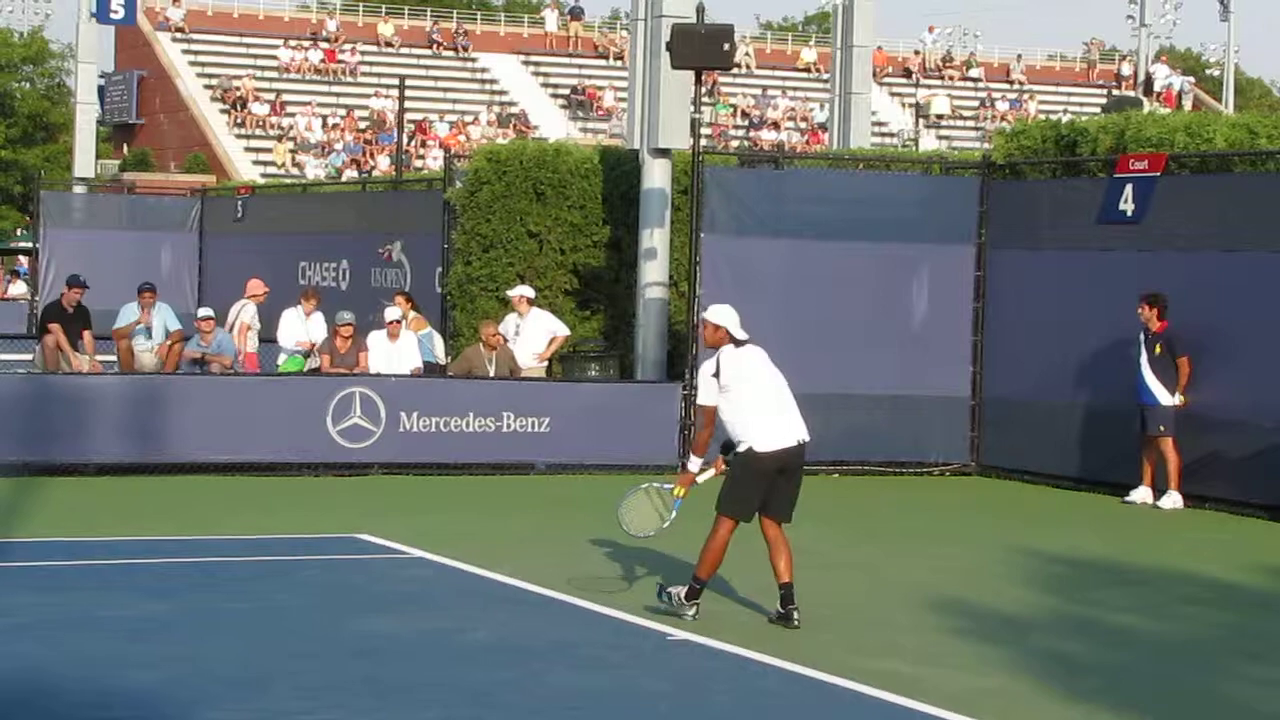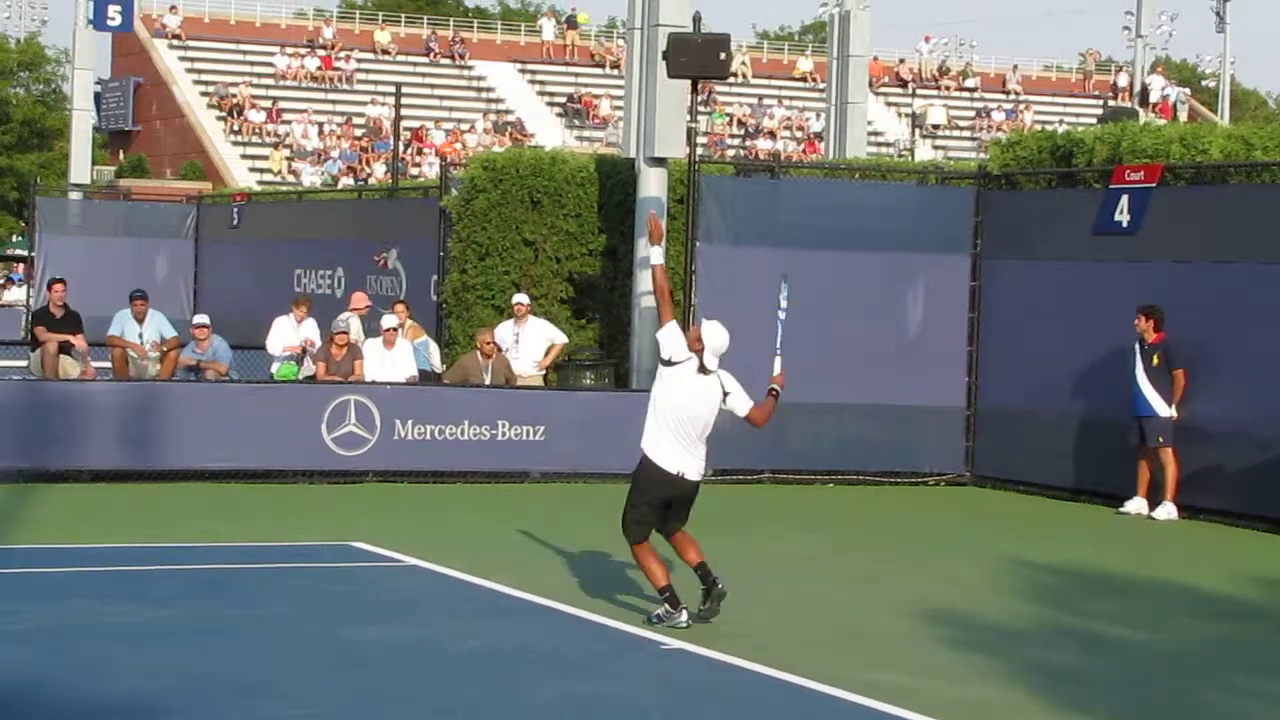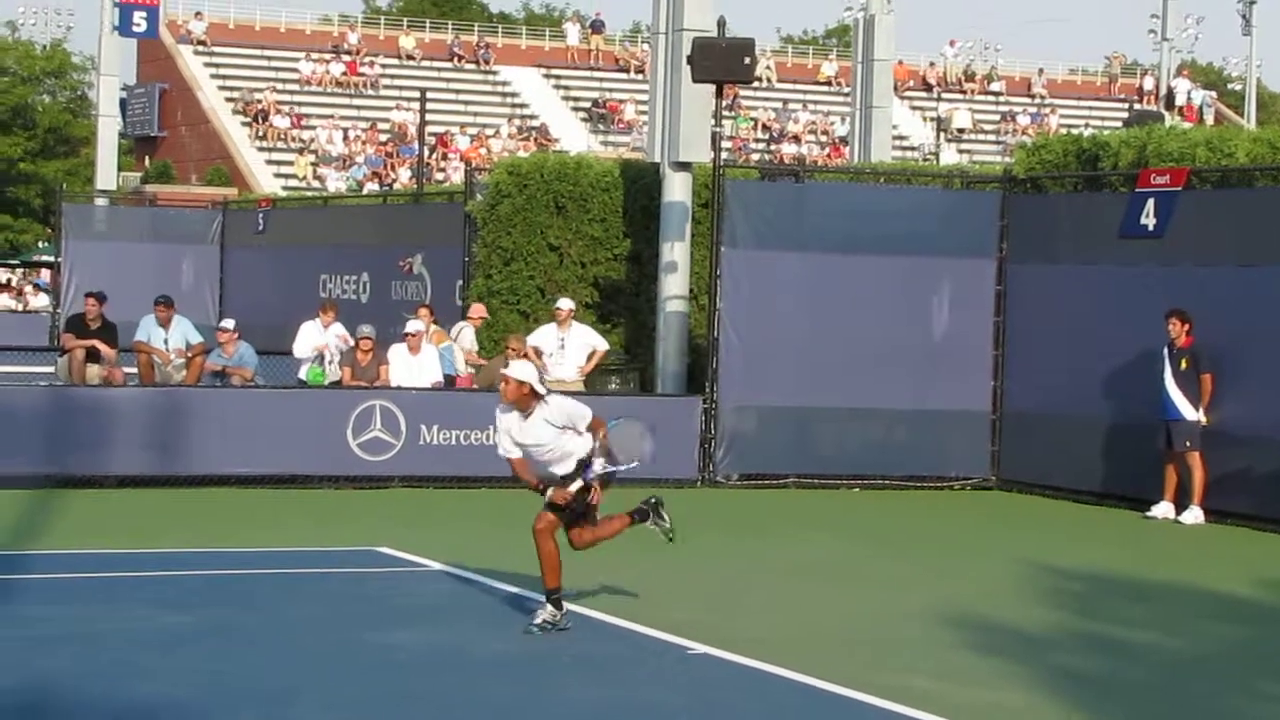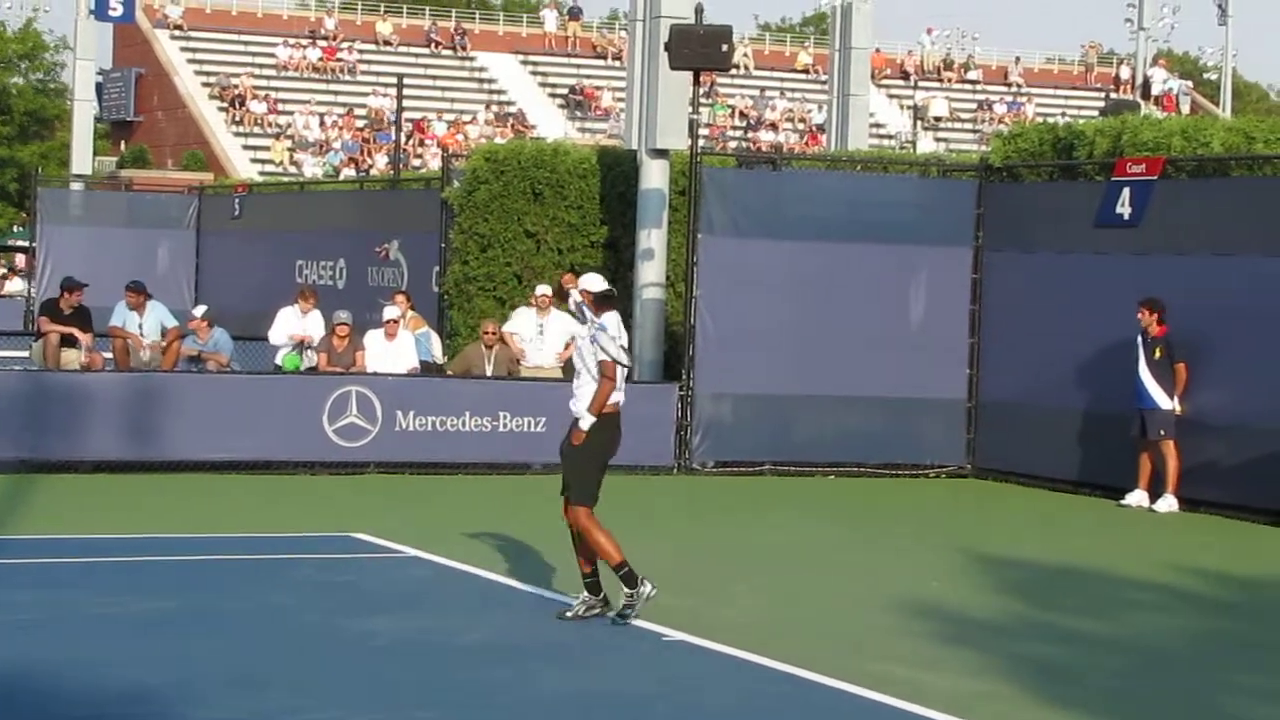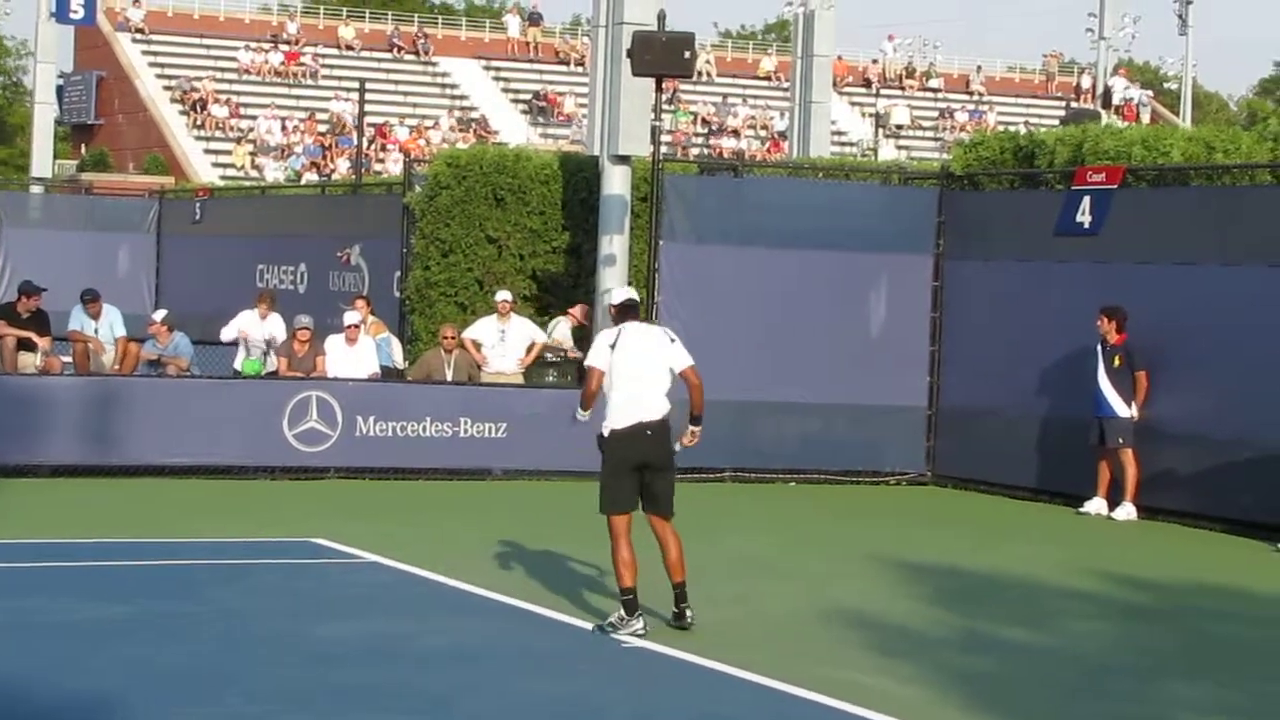
dt=1s
person 1, frame 1
left shoulder: (711, 367)
right shoulder: (757, 353)
left elbow: (707, 425)
left wrist: (691, 468)
left hip: (761, 451)
right hip: (793, 446)
left knee: (725, 523)
right knee: (772, 525)
left ankle: (689, 598)
right ankle: (788, 606)
person 1, frame 2
left shoulder: (675, 359)
right shoulder: (722, 383)
left elbow: (663, 297)
right elbow: (759, 419)
left wrist: (656, 248)
right wrist: (775, 390)
left hip: (656, 469)
right hip: (689, 476)
left knee: (638, 540)
right knee: (673, 532)
left ankle: (673, 607)
right ankle: (710, 582)
person 1, frame 3
left shoulder: (558, 406)
right shoulder: (504, 416)
left elbow: (599, 427)
right elbow: (518, 466)
left wrist: (596, 473)
right wrist: (547, 489)
left hip: (587, 469)
right hip: (562, 477)
left knee: (543, 527)
right knee: (581, 539)
left ankle: (554, 609)
right ankle: (646, 513)
person 1, frame 4
left shoulder: (603, 327)
right shoulder: (601, 320)
left elbow: (609, 380)
right elbow: (572, 303)
left wrist: (583, 423)
right wrist: (568, 288)
left hip: (596, 428)
right hip: (592, 427)
left knee: (579, 515)
right knee: (577, 513)
left ankle: (634, 584)
right ankle: (593, 595)
person 1, frame 5
left shoulder: (607, 338)
right shoulder: (665, 335)
left elbow: (593, 385)
right elbow: (695, 382)
left wrist: (583, 411)
right wrist: (695, 422)
left hip: (621, 439)
right hip: (658, 435)
left knee: (619, 530)
right knee: (662, 522)
left ankle: (630, 614)
right ankle: (682, 607)
person 2, frame 1
left shoulder: (1168, 336)
right shoulder: (1144, 335)
left elbow: (1184, 367)
left wrist: (1178, 394)
right wrist: (1144, 393)
left hip: (1162, 400)
right hip: (1146, 399)
left knee: (1166, 444)
right knee: (1148, 444)
left ankle: (1174, 494)
right ankle: (1146, 489)
person 2, frame 2
left shoulder: (1165, 347)
right shoulder: (1138, 346)
left elbow: (1180, 379)
left wrist: (1172, 406)
right wrist: (1139, 403)
left hip: (1159, 412)
right hip: (1141, 410)
left knee: (1165, 454)
right knee: (1143, 454)
left ankle: (1168, 505)
right ankle: (1140, 500)
person 2, frame 3
left shoulder: (1194, 351)
right shoulder: (1167, 350)
left elbow: (1207, 383)
left wrist: (1201, 410)
right wrist: (1168, 407)
left hip: (1187, 416)
right hip: (1170, 414)
left knee: (1193, 459)
right knee: (1170, 459)
left ankle: (1195, 509)
right ankle: (1167, 504)
person 2, frame 4
left shoulder: (1167, 340)
right shoulder: (1141, 338)
left elbow: (1181, 371)
left wrist: (1175, 399)
right wrist: (1142, 394)
left hip: (1161, 404)
right hip: (1144, 403)
left knee: (1167, 447)
right knee: (1145, 447)
left ankle: (1169, 497)
right ankle: (1141, 493)
person 2, frame 5
left shoulder: (1127, 348)
right shoulder: (1100, 347)
left elbow: (1142, 380)
left wrist: (1135, 408)
right wrist: (1101, 403)
left hip: (1120, 412)
right hip: (1102, 411)
left knee: (1125, 455)
right knee: (1103, 455)
left ankle: (1128, 506)
right ankle: (1100, 500)
